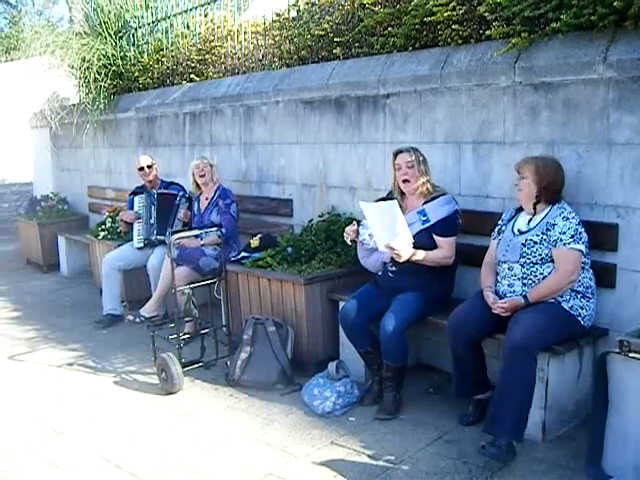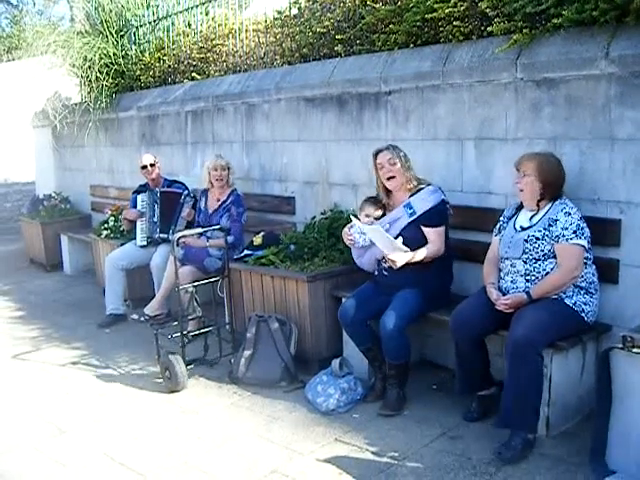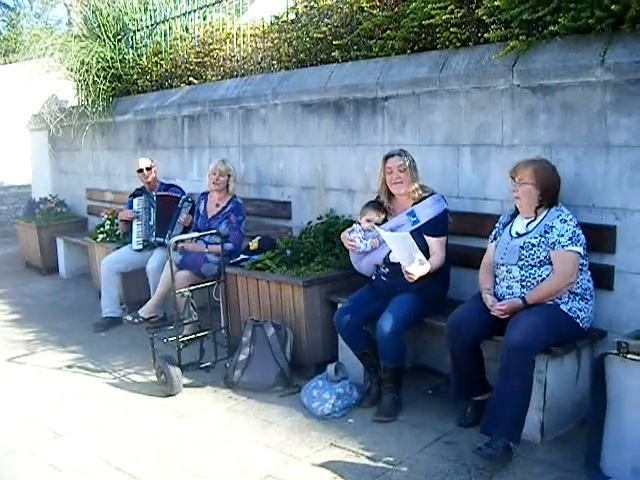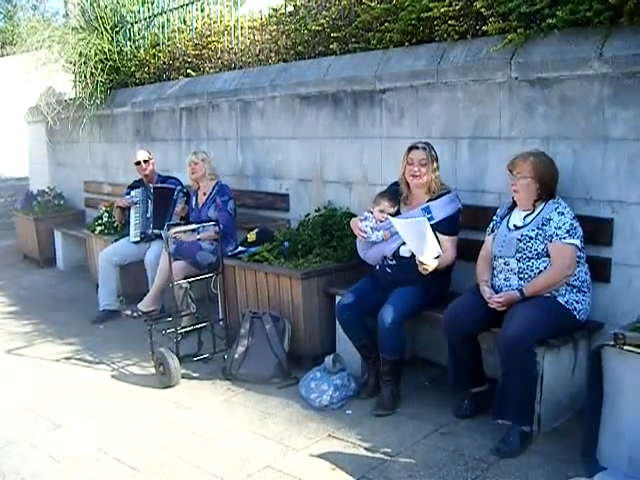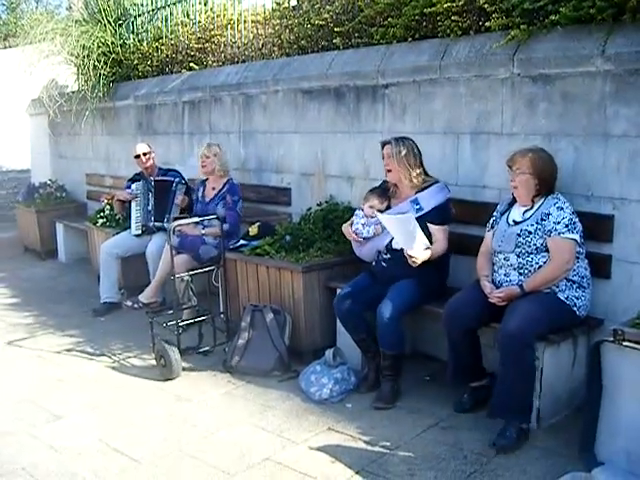
dt=0.7s
person 1, frame 1
left shoulder: (563, 219)
right shoulder: (510, 217)
left elbow: (567, 274)
right elbow: (490, 260)
left wrist: (523, 300)
right wrist: (489, 291)
left hip: (556, 304)
right hip: (504, 299)
left knee: (518, 342)
right knee: (459, 324)
left ankle: (505, 435)
right ankle: (481, 392)
person 1, frame 2
left shoulder: (565, 215)
right shoulder: (511, 213)
left elbow: (570, 270)
right elbow: (492, 257)
left wrist: (526, 296)
right wrist: (492, 288)
left hip: (560, 299)
right hip: (507, 295)
left knee: (522, 339)
right knee: (462, 321)
left ankle: (523, 431)
right ankle: (485, 389)
person 1, frame 3
left shoulder: (561, 222)
right shoulder: (507, 221)
left elbow: (565, 278)
right elbow: (488, 264)
left wrist: (521, 302)
right wrist: (487, 294)
left hip: (555, 306)
right hip: (502, 302)
left knee: (517, 344)
right knee: (458, 326)
left ankle: (503, 437)
right ankle: (479, 395)
person 1, frame 4
left shoulder: (558, 215)
right shoulder: (504, 212)
left elbow: (563, 270)
right elbow: (485, 256)
left wrist: (519, 294)
right wrist: (485, 286)
left hip: (553, 298)
right hip: (501, 294)
left knee: (514, 336)
right knee: (455, 318)
left ankle: (521, 425)
right ankle: (477, 388)
person 1, frame 5
left shoulder: (557, 210)
right shoulder: (505, 208)
left elbow: (562, 264)
right elbow: (485, 252)
left wrist: (520, 290)
right wrist: (486, 281)
left hip: (553, 293)
right hip: (502, 289)
left knee: (514, 331)
right knee: (455, 312)
left ankle: (518, 419)
right ankle: (477, 382)
person 2, frame 1
left shoulder: (440, 205)
right shoulder: (390, 201)
left elbow: (448, 256)
right elbow: (373, 236)
left wrist: (412, 254)
right wrist: (356, 232)
left hip: (424, 287)
right hip: (386, 281)
left knee: (390, 326)
right knee: (348, 315)
left ankle: (393, 390)
right ankle: (378, 377)
person 2, frame 2
left shoulder: (428, 198)
right shoulder: (382, 200)
left elbow: (438, 248)
left wrist: (408, 256)
right wrist: (351, 233)
left hip: (423, 282)
right hip: (385, 279)
left knee: (390, 323)
right knee: (347, 313)
left ankle: (396, 387)
right ankle: (381, 373)
person 2, frame 3
left shoulder: (430, 206)
right shoulder: (382, 203)
left elbow: (438, 255)
left wrist: (422, 269)
right wrist: (348, 235)
left hip: (420, 288)
right hip: (383, 284)
left knee: (387, 327)
right knee: (343, 319)
left ankle: (391, 392)
right ankle: (376, 377)
person 2, frame 4
left shoulder: (444, 204)
right shoulder: (395, 192)
left elbow: (450, 252)
left wrist: (435, 263)
right wrist: (356, 222)
left hip: (421, 281)
right hip: (384, 274)
left knee: (388, 317)
right knee: (345, 309)
left ankle: (390, 386)
right ankle: (374, 369)
person 2, frame 5
left shoulder: (433, 194)
right shoulder: (385, 190)
left elbow: (441, 243)
left wrist: (425, 254)
right wrist: (349, 226)
left hip: (420, 275)
right hip: (383, 270)
left knee: (387, 312)
right knee: (343, 304)
left ankle: (390, 380)
right ankle: (373, 363)
person 3, frame 1
left shoulder: (174, 189)
right shoulder: (135, 195)
left elbow: (189, 214)
right elbow: (125, 229)
left wrist: (187, 216)
right wrist: (123, 217)
left knee: (154, 264)
right knee: (109, 261)
right ankle: (113, 312)
person 3, frame 2
left shoulder: (177, 187)
right shoulder: (138, 193)
right elbow: (128, 227)
right wrist: (126, 214)
left knee: (157, 262)
right knee: (112, 260)
right ankle: (116, 310)
person 3, frame 3
left shoulder: (173, 191)
right shoulder: (135, 196)
left elbow: (191, 214)
right elbow: (124, 229)
left wrist: (188, 220)
right wrist: (122, 217)
left hip: (166, 245)
left knee: (153, 266)
right knee: (107, 264)
right ankle: (112, 314)
person 3, frame 4
left shoulder: (171, 183)
right shoulder: (134, 188)
right elbow: (120, 219)
left wrist: (184, 211)
right wrist: (118, 205)
left knee: (152, 258)
right knee: (105, 256)
right ankle: (109, 307)
person 3, frame 5
left shoulder: (172, 175)
right shoulder: (134, 181)
left elbow: (189, 203)
left wrist: (184, 202)
right wrist: (118, 197)
left hip: (165, 229)
left knee: (153, 251)
right knee: (107, 249)
right ankle: (111, 298)
person 4, frame 1
left shoulder: (224, 195)
right shoulder: (197, 200)
left elbow: (228, 232)
left wrist: (199, 242)
right wrist: (188, 240)
left hip: (221, 252)
right hip: (201, 252)
left knee: (172, 255)
right knee: (180, 274)
left ankle: (154, 306)
right ankle: (190, 324)
person 4, frame 2
left shoulder: (236, 200)
right shoulder: (204, 195)
left elbow: (235, 239)
right elbow: (198, 226)
left wrist: (205, 243)
right wrist: (191, 238)
left hip: (224, 253)
right hip: (203, 249)
left knee: (178, 255)
right knee: (184, 272)
left ankle: (158, 305)
right ankle: (192, 323)
person 4, frame 3
left shoulder: (235, 206)
right shoulder: (203, 198)
left elbow: (234, 246)
right elbow: (195, 230)
left wrist: (203, 248)
right wrist: (188, 243)
left hip: (220, 259)
right hip: (199, 254)
left knee: (175, 260)
right knee: (181, 276)
left ankle: (152, 307)
person 4, frame 4
left shoulder: (222, 190)
right shoulder: (194, 195)
left elbow: (225, 228)
right elbow: (192, 226)
left wrist: (195, 237)
right wrist: (184, 235)
left hip: (219, 248)
right hip: (198, 247)
left knee: (169, 250)
right knee: (177, 267)
left ankle: (151, 301)
person 4, frame 5
left shoulder: (231, 188)
right shoulder: (201, 186)
left elbow: (232, 226)
right elbow: (196, 217)
left wrist: (200, 231)
right wrist: (189, 227)
left hip: (220, 243)
right hip: (200, 239)
left knee: (173, 243)
right knee: (180, 260)
left ankle: (152, 293)
